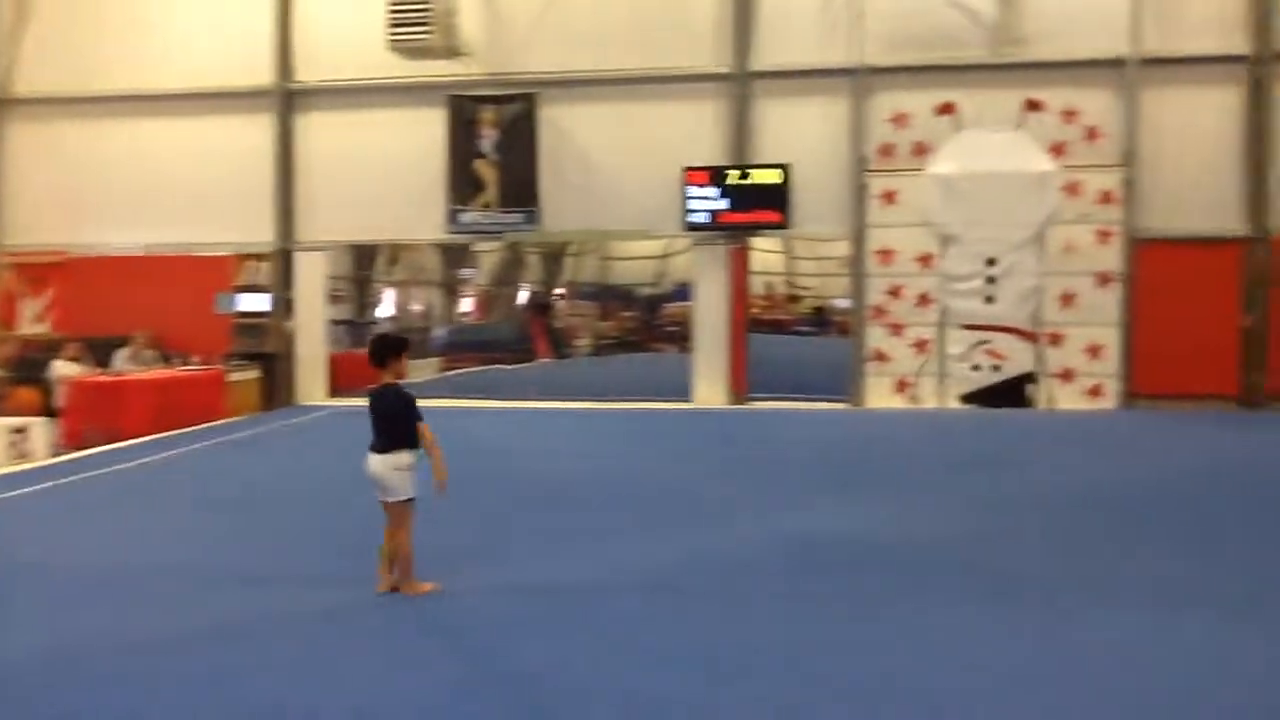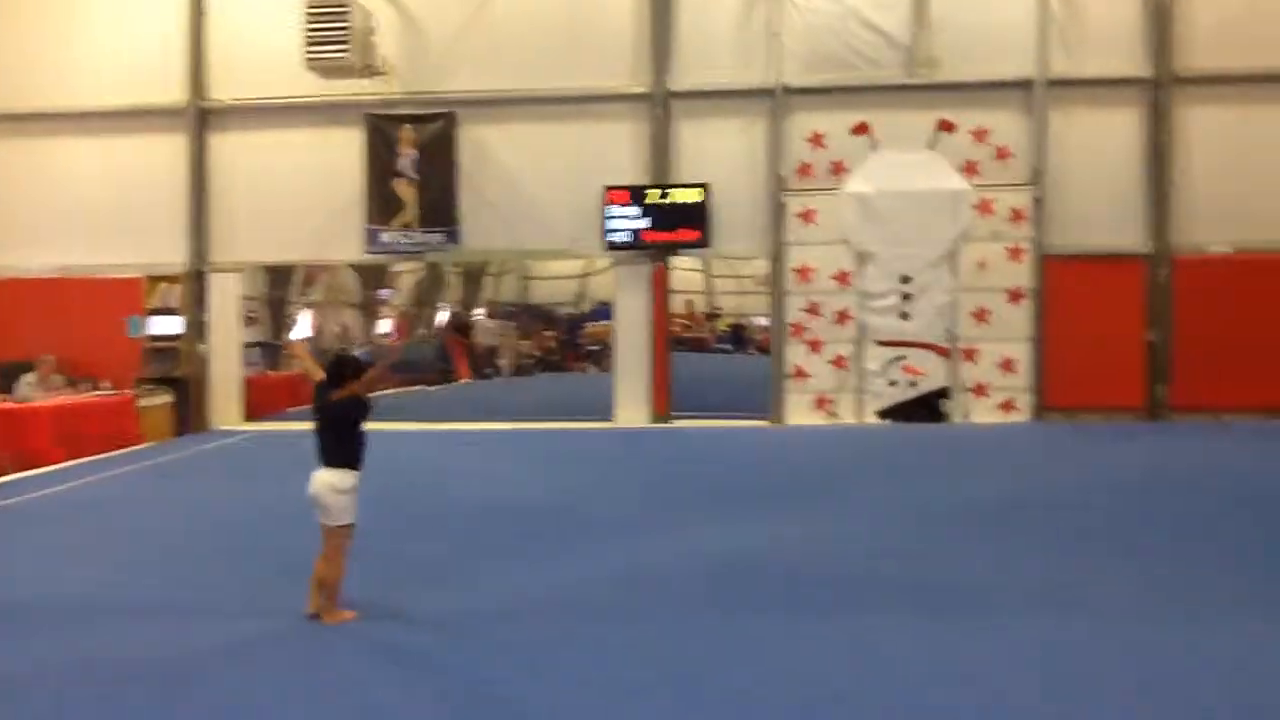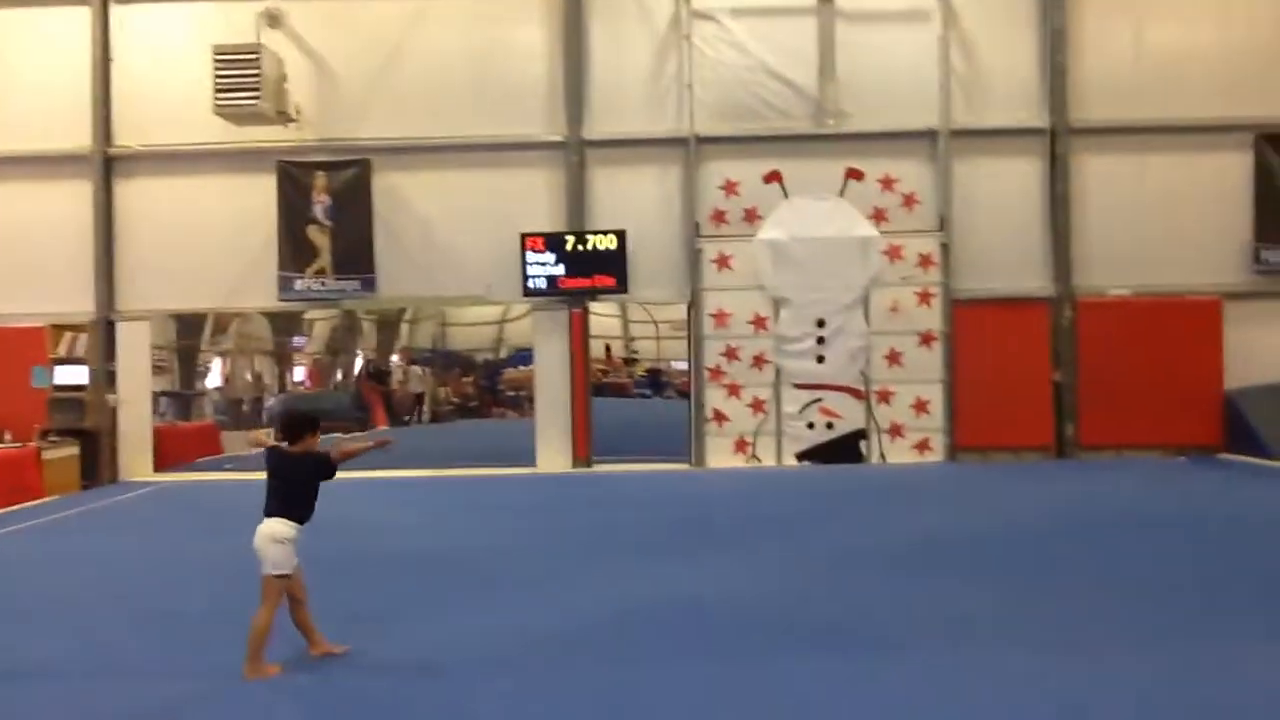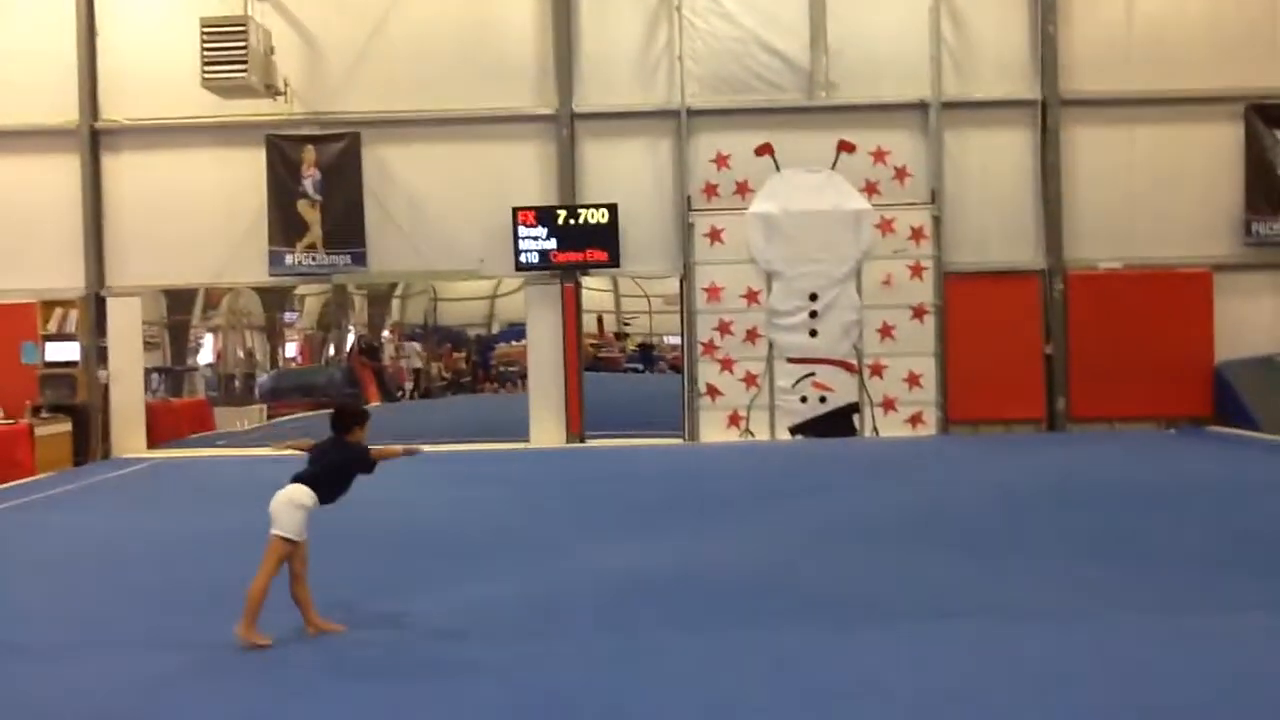
dt=0.4s
person 1, frame 1
left shoulder: (376, 394)
right shoulder: (402, 398)
right elbow: (423, 432)
right wrist: (438, 464)
left hip: (376, 460)
right hip: (396, 463)
left knee: (393, 526)
right knee: (402, 528)
left ankle: (387, 578)
right ankle: (409, 584)
person 1, frame 2
left shoulder: (322, 400)
right shoulder: (349, 408)
left elbow: (315, 372)
right elbow: (367, 383)
left wrist: (300, 352)
right wrist: (386, 361)
left hip: (321, 479)
right hip: (339, 483)
left knee: (329, 549)
right knee: (336, 551)
left ankle: (315, 602)
right ankle: (332, 611)
person 1, frame 3
left shoulder: (278, 456)
right shoulder: (310, 462)
left elbow: (266, 442)
right elbow: (343, 453)
left wrist: (260, 440)
right wrist: (371, 444)
left hip: (275, 532)
right hip: (278, 535)
left knee: (298, 595)
right knee: (270, 605)
left ankle: (317, 644)
right ankle: (253, 665)
person 1, frame 4
left shoulder: (329, 445)
right shoulder: (354, 453)
left elbow: (307, 445)
right elbow: (379, 453)
left wrist: (290, 445)
right wrist: (403, 451)
left hip: (290, 498)
right hip: (296, 501)
left knee: (298, 570)
right knee: (269, 569)
left ankle: (313, 621)
right ankle: (247, 627)
